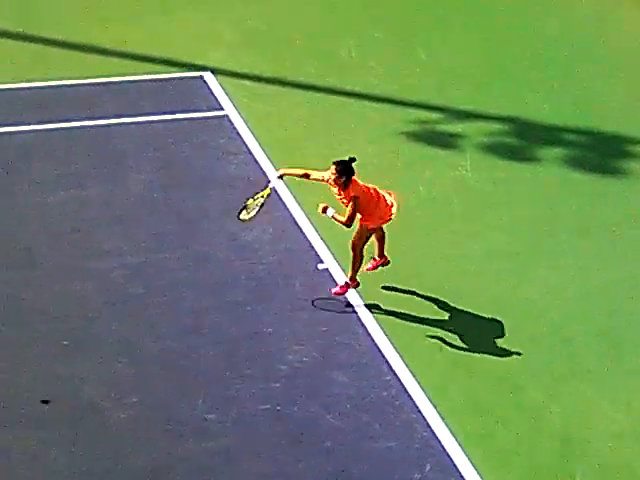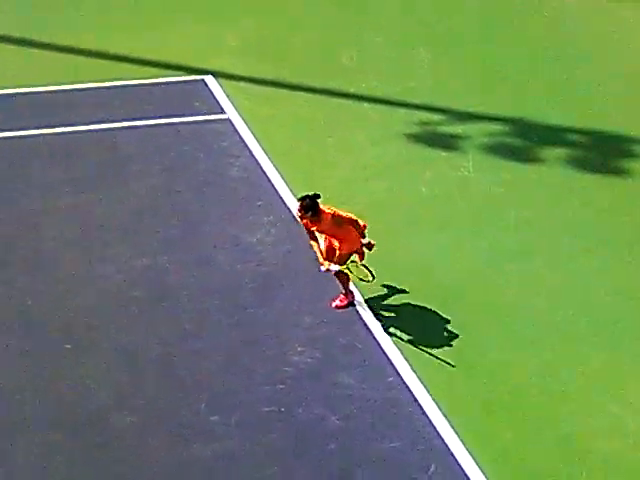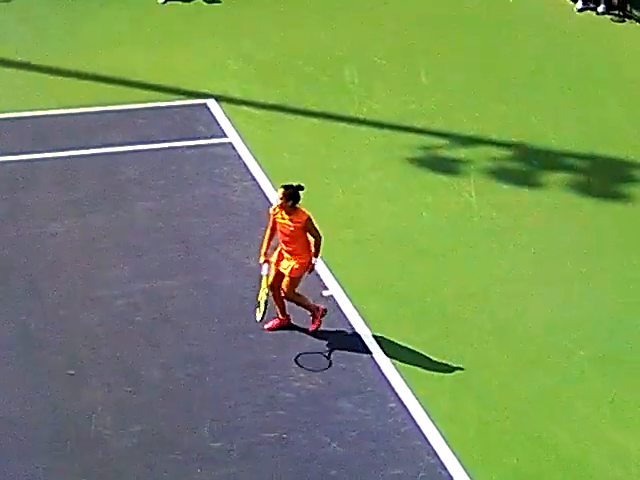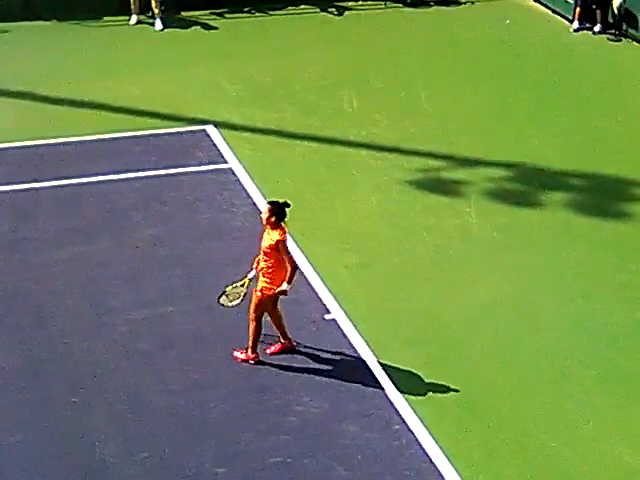
dt=0.4s
person 1, frame 1
left shoulder: (353, 195)
right shoulder: (332, 179)
left elbow: (348, 222)
right elbow: (308, 174)
left wrist: (330, 212)
right wrist: (285, 171)
left hip: (375, 212)
left knee: (356, 245)
right knee: (376, 229)
left ankle: (351, 281)
right ankle: (380, 257)
person 1, frame 2
left shoulder: (329, 217)
right shoulder: (305, 220)
left elbow: (355, 222)
right elbow: (313, 239)
left wrist: (363, 241)
right wrist: (322, 259)
left hip: (350, 238)
right hip: (333, 236)
left knee: (337, 268)
right knee: (327, 262)
left ankle: (347, 294)
person 1, frame 3
left shoulder: (303, 218)
right shoulder: (275, 211)
left elbow: (318, 237)
right elbow: (270, 230)
left wrist: (314, 260)
right wrist: (263, 253)
left hip: (299, 259)
right hip: (283, 253)
left knee: (288, 293)
right knee: (273, 286)
left ankle: (316, 311)
right ankle: (283, 318)
person 1, frame 4
left shoulder: (278, 238)
right shoulder: (270, 228)
left elbow: (293, 265)
left wrist: (286, 285)
right wrist: (258, 261)
left hip: (270, 282)
right hip: (267, 277)
left knee: (254, 317)
right knee: (271, 309)
left ankle: (251, 353)
right ankle: (286, 341)
